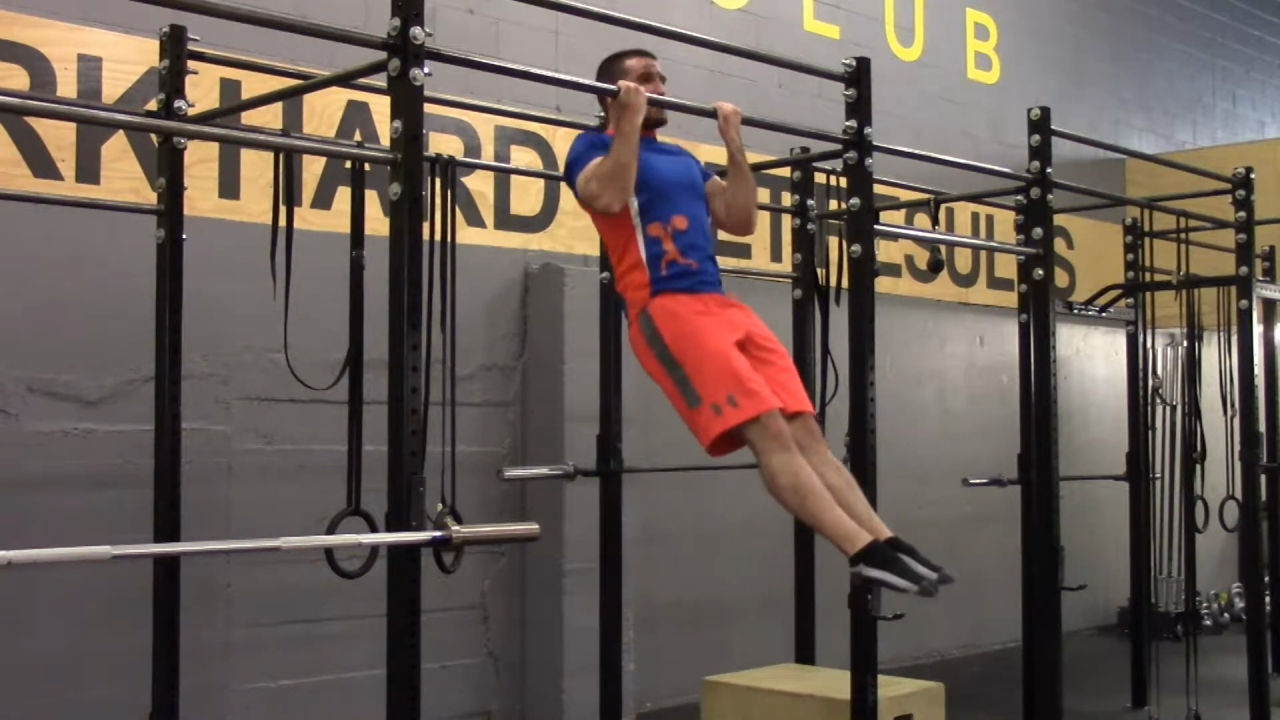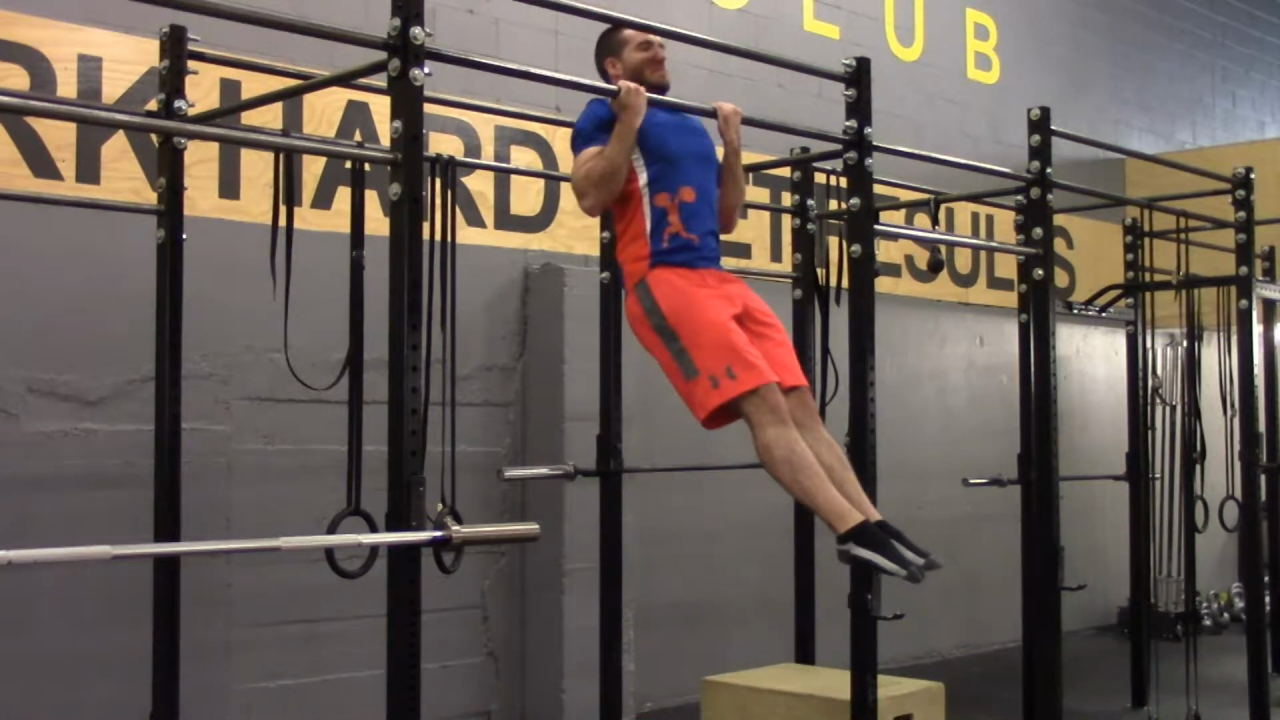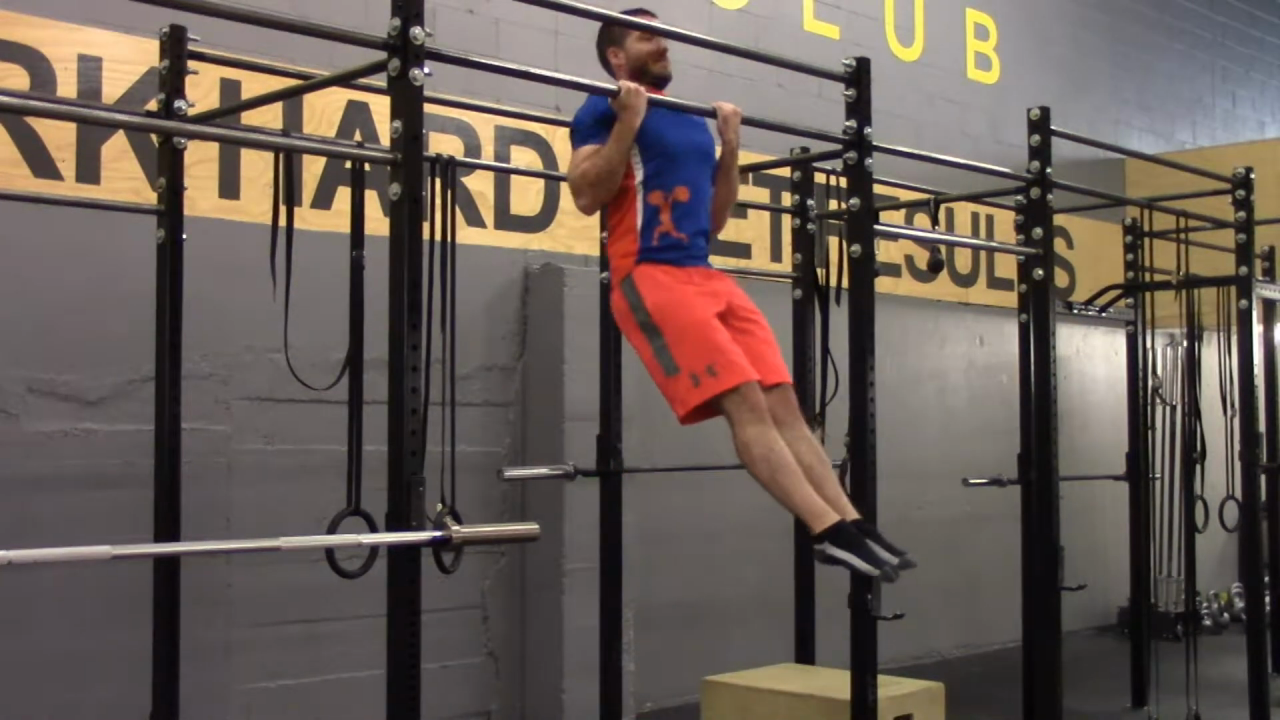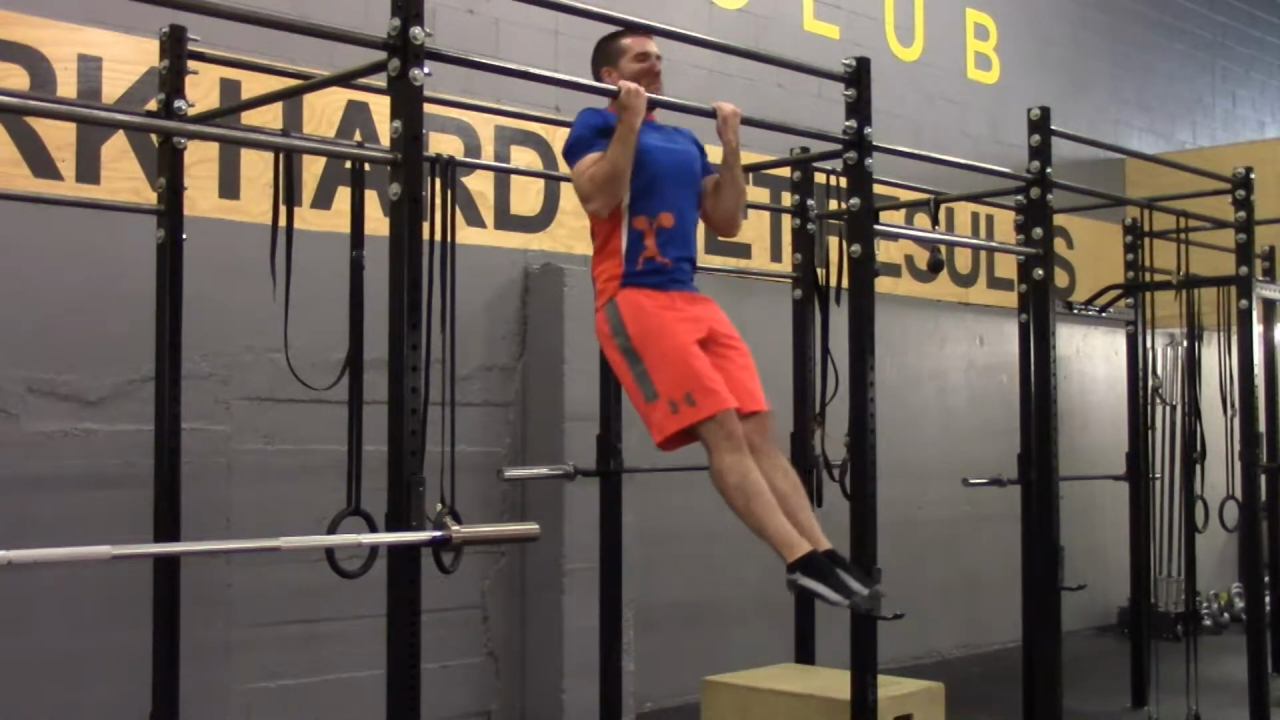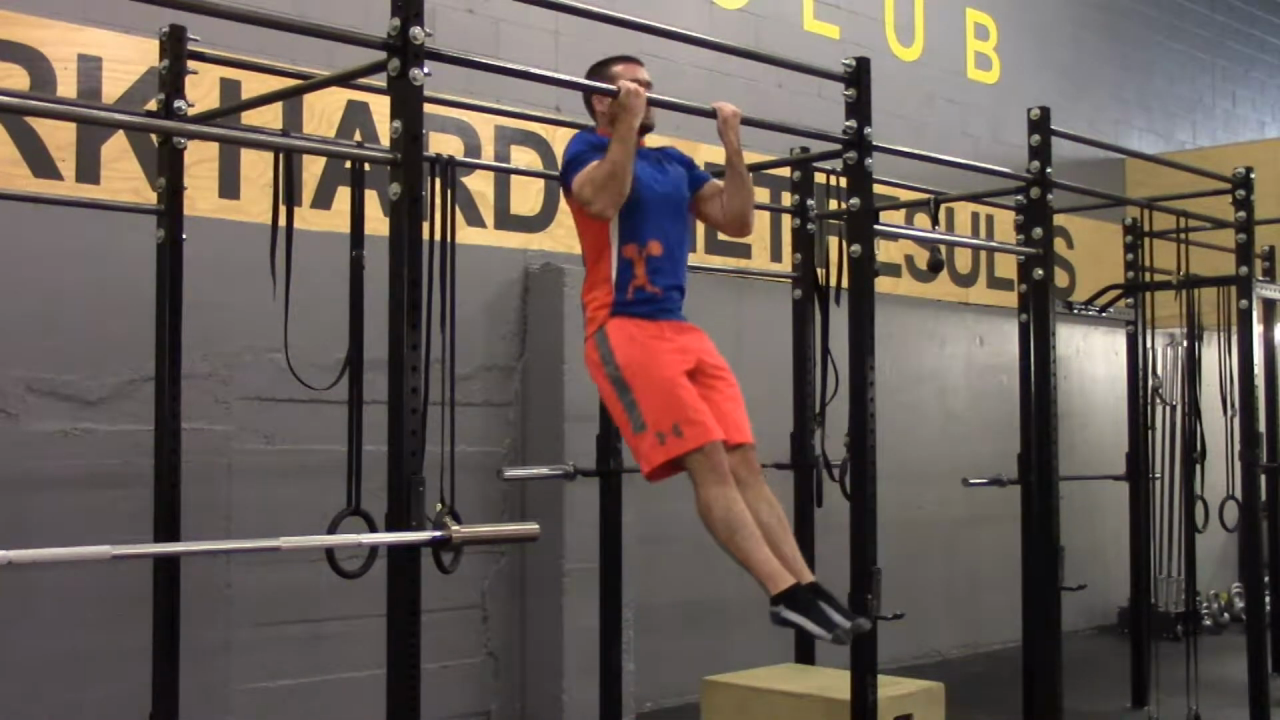
dt=0.2s
person 1, frame 1
left shoulder: (681, 157)
right shoulder: (592, 148)
left elbow: (741, 220)
right elbow: (610, 198)
left wrist: (732, 141)
right wrist: (629, 121)
left hip: (725, 306)
right hip: (665, 310)
left knee: (806, 433)
right knee: (770, 433)
left ankle: (888, 543)
right ankle: (865, 552)
person 1, frame 2
left shoulder: (690, 125)
right shoulder: (603, 116)
right elbow: (592, 197)
left wrist: (732, 144)
right wrist: (630, 120)
left hip: (721, 280)
right hip: (663, 282)
left knee: (801, 407)
right knee: (766, 406)
left ankle: (875, 524)
right ankle: (853, 531)
person 1, frame 3
left shoulder: (692, 121)
right shoulder: (604, 110)
right elbow: (586, 197)
left wrist: (729, 145)
right wrist: (628, 121)
left hip: (708, 276)
right hip: (651, 279)
left knee: (783, 405)
right knee: (746, 404)
left ankle: (853, 524)
right ankle: (830, 532)
person 1, frame 4
left shoulder: (683, 139)
right shoulder: (597, 123)
left elbow: (727, 223)
right elbow: (599, 202)
left wrist: (730, 145)
right wrist: (628, 121)
left hip: (693, 301)
right hip: (635, 301)
left knee: (759, 434)
right knee: (723, 432)
left ankle: (824, 553)
right ankle: (802, 561)
person 1, frame 5
left shoulder: (674, 162)
right shoulder: (589, 147)
left elbow: (738, 221)
right elbow: (603, 202)
left wrist: (731, 143)
right wrist: (626, 127)
left hip: (681, 330)
right hip: (623, 329)
left knee: (744, 464)
right knee: (709, 464)
left ankle: (807, 586)
right ankle: (785, 594)
